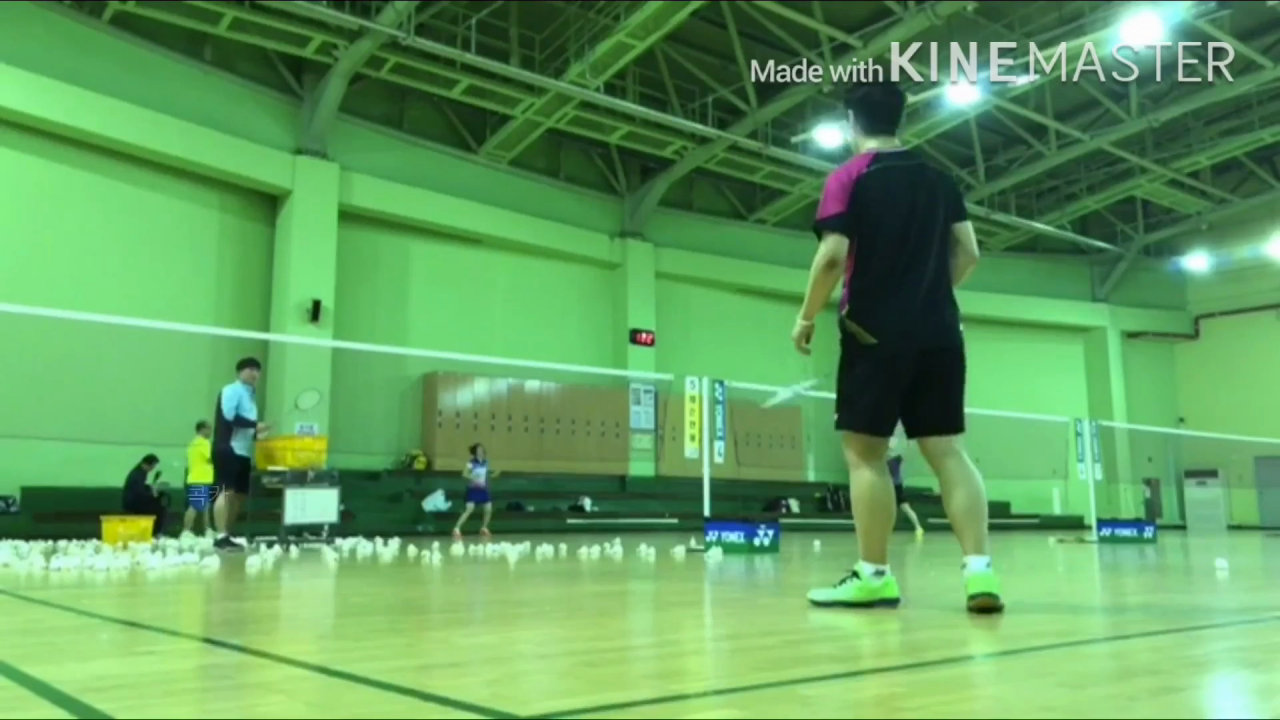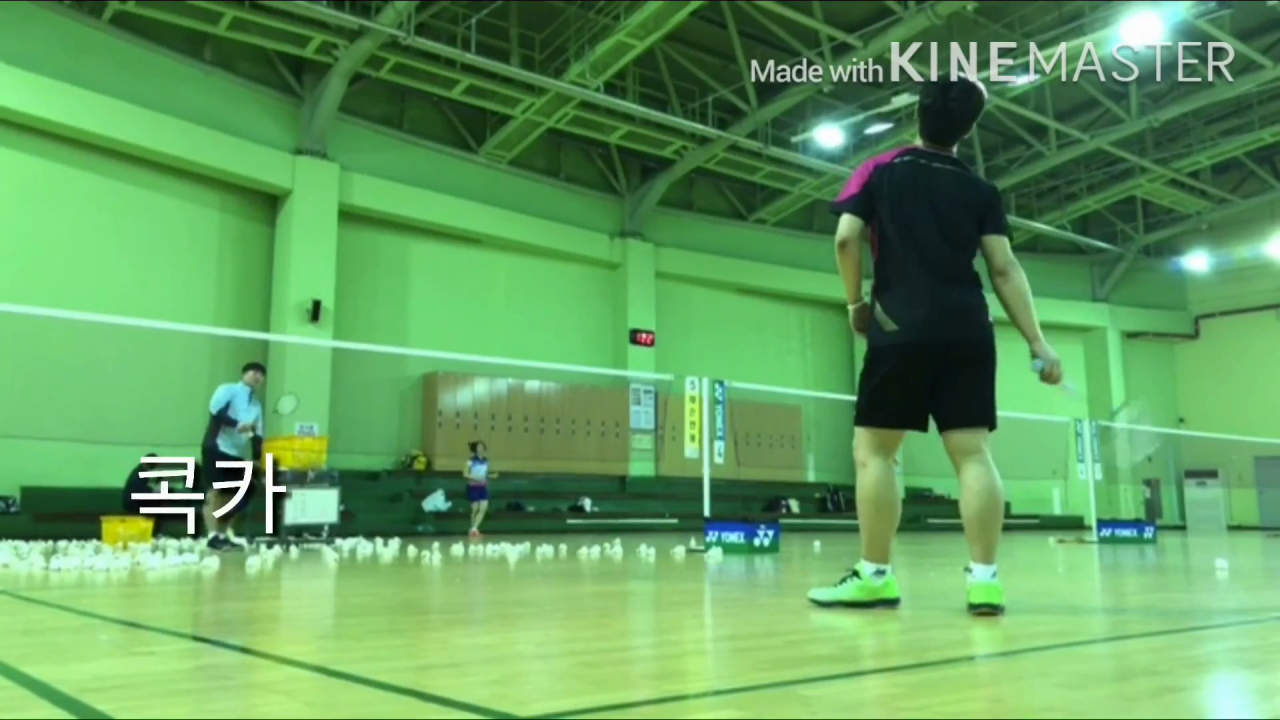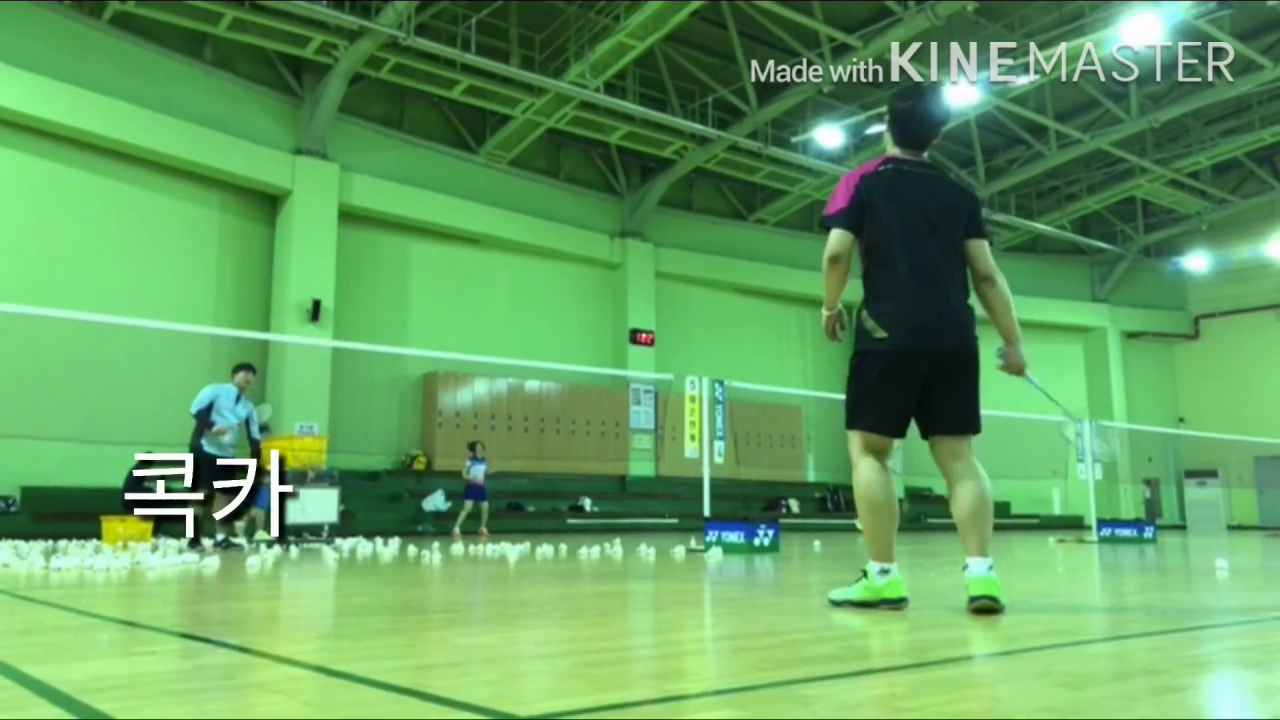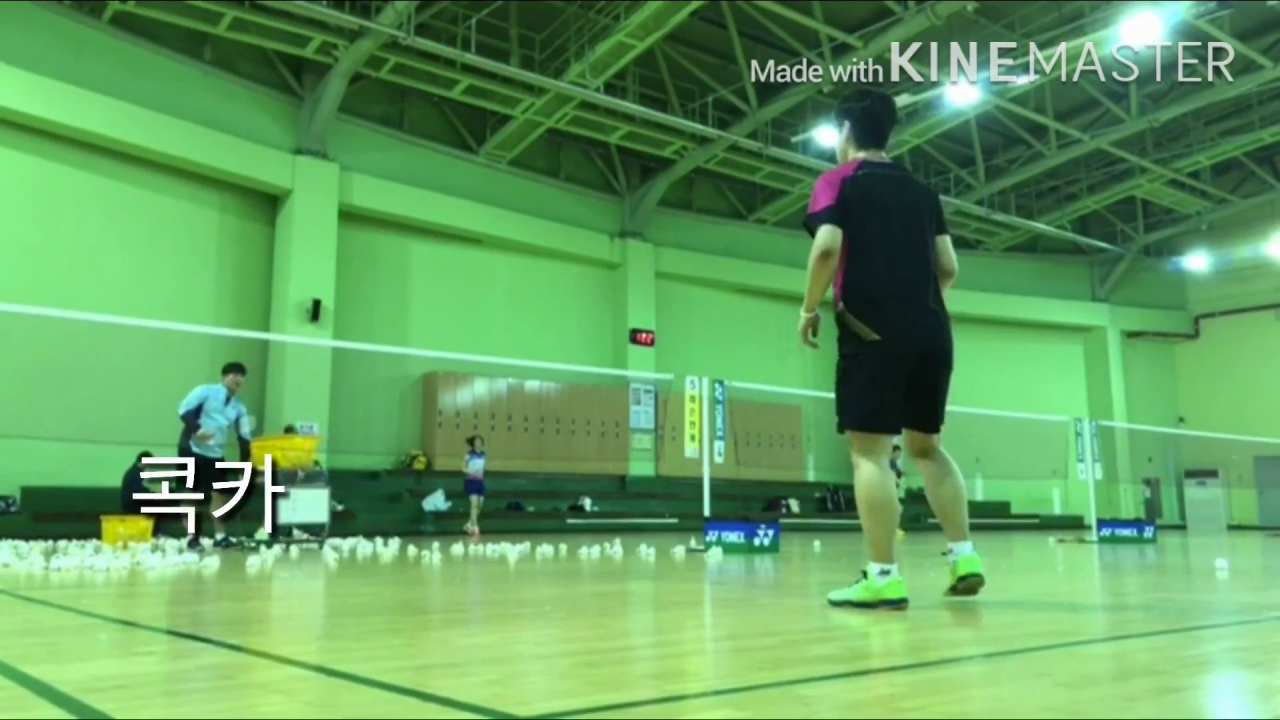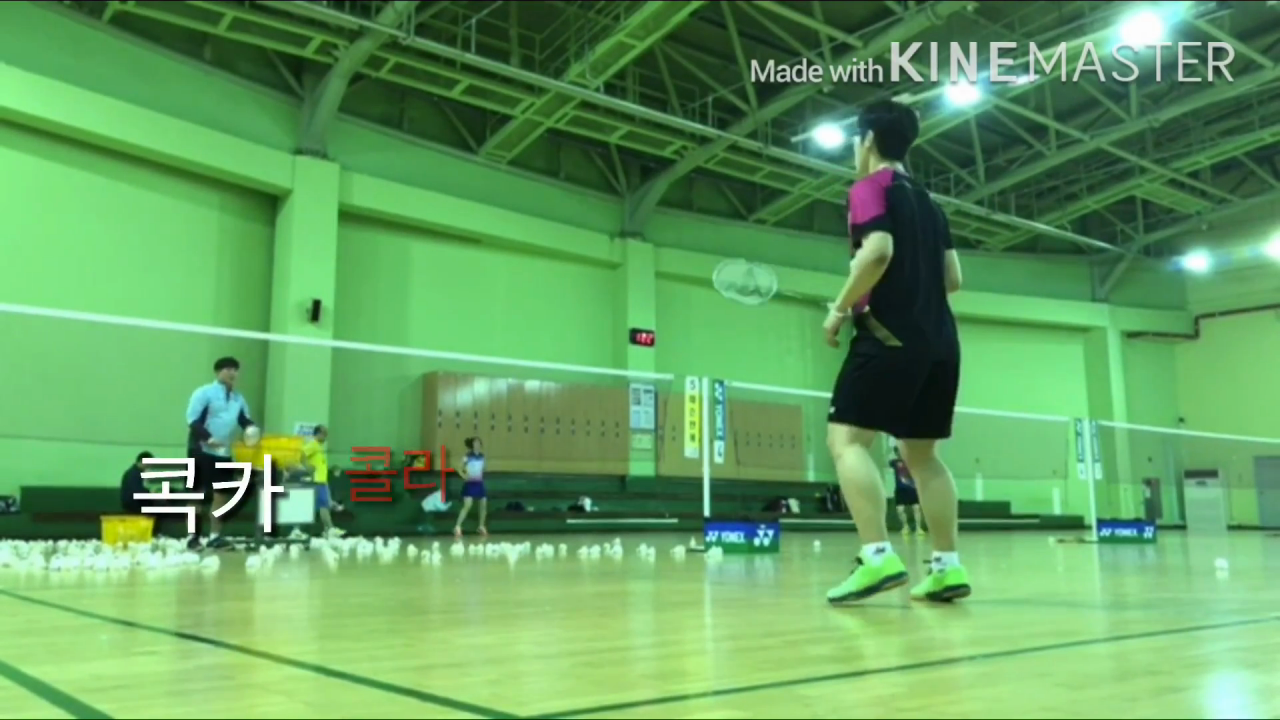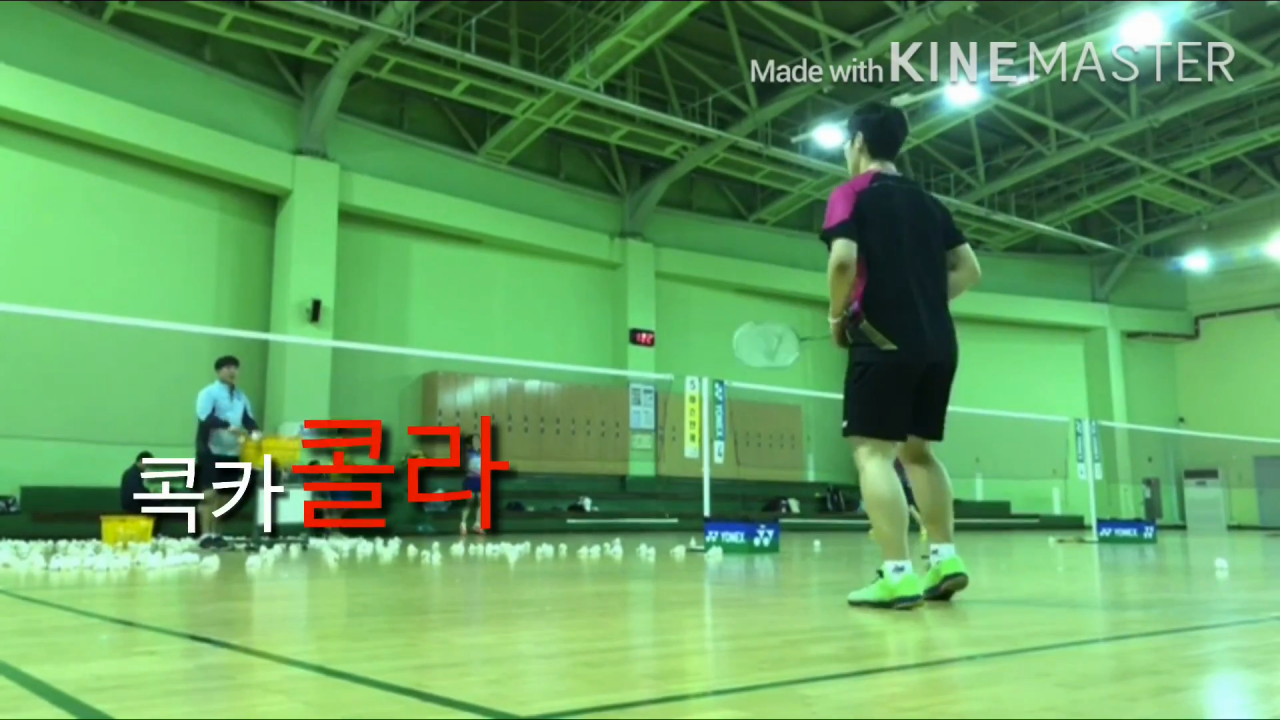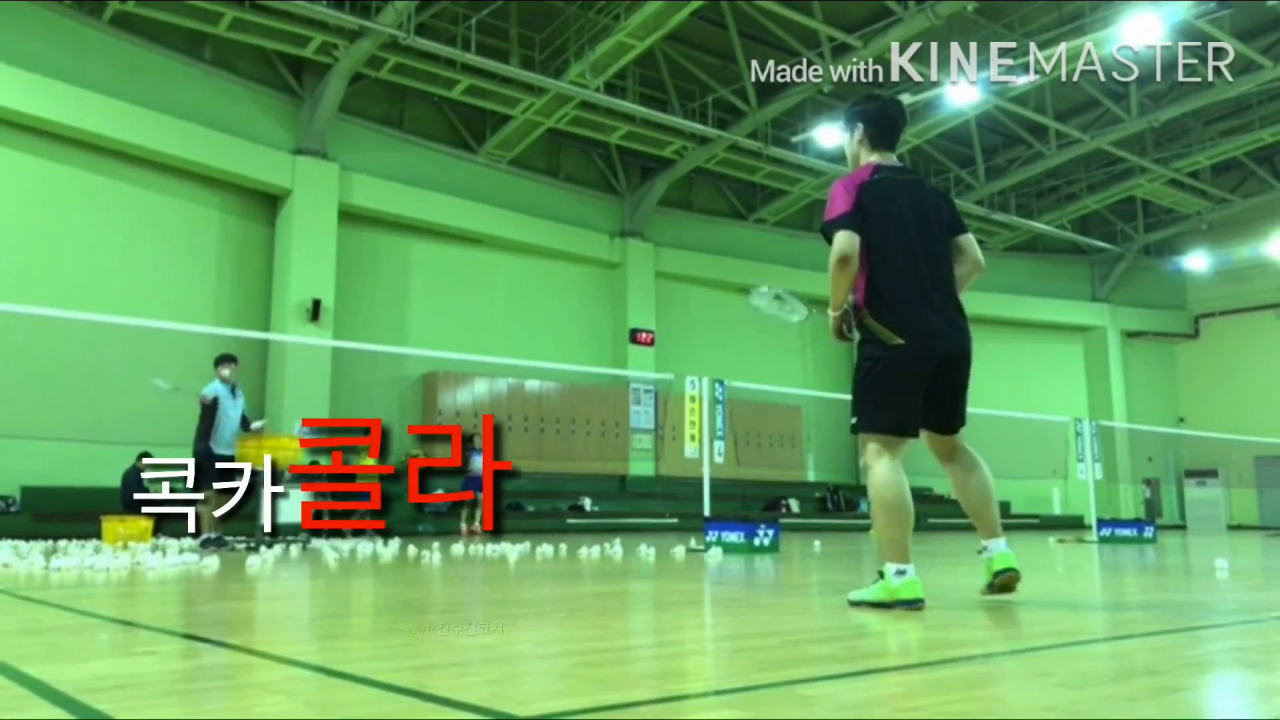
dt=0.4s
person 1, frame 1
left shoulder: (848, 177)
right shoulder: (940, 179)
left elbow: (833, 256)
right elbow: (968, 254)
left wrist: (806, 316)
left hip: (875, 335)
right hip: (940, 334)
left knee: (865, 453)
right knee: (948, 451)
left ankle: (874, 576)
right ankle: (979, 571)
person 1, frame 2
left shoulder: (878, 172)
right shoulder: (980, 191)
left elbow: (846, 238)
right elbow: (1004, 269)
left wrist: (856, 300)
right wrist: (1038, 344)
left hip: (900, 330)
right hip: (967, 333)
left knee: (873, 449)
right knee: (972, 452)
left ankle: (875, 575)
right ankle: (984, 578)
person 1, frame 3
left shoulder: (862, 182)
right shoulder: (959, 195)
left elbow: (836, 253)
right elbow: (986, 275)
left wrist: (830, 306)
right wrist: (1012, 341)
left hip: (887, 335)
right hip: (953, 338)
left knee: (868, 450)
right knee: (958, 456)
left ankle: (883, 576)
right ankle: (982, 572)
person 1, frame 4
left shoulder: (838, 182)
right shoulder: (922, 192)
left elbow: (827, 249)
right elbow: (947, 267)
left wrist: (810, 309)
left hip: (871, 333)
right hip: (931, 334)
left knee: (869, 451)
right knee: (925, 446)
left ankle: (883, 578)
right ankle: (964, 557)
person 1, frame 5
left shoulder: (871, 189)
right shoulder: (927, 202)
left elbow: (878, 253)
right elbow: (952, 278)
left wrist: (841, 308)
left hip: (889, 339)
right hip: (939, 342)
left knee: (847, 439)
right knee: (921, 454)
left ankle: (877, 557)
right ankle: (948, 567)
person 1, frame 6
left shoulder: (851, 194)
right shoulder: (927, 202)
left elbow: (843, 259)
right elbow: (968, 270)
left wrist: (838, 315)
left hip: (884, 342)
right hip: (938, 343)
left knee: (873, 454)
right knee: (917, 451)
left ankle: (898, 575)
right ankle: (945, 558)
person 1, frame 7
left shoulder: (852, 187)
right shoulder: (931, 193)
left elbow: (845, 252)
right elbow: (972, 261)
left wrist: (838, 308)
left hip: (892, 337)
right hip: (951, 336)
left knee: (881, 451)
right knee: (950, 445)
left ankle: (898, 578)
right ankle: (997, 552)
person 2, frame 1
left shoulder: (251, 397)
right shoulder: (230, 391)
right elbow: (229, 416)
left wrist: (256, 431)
right wrist: (255, 425)
left hip: (243, 452)
right hip: (226, 449)
left knee: (238, 494)
right knee: (226, 492)
left ankle: (225, 535)
right ankle: (220, 537)
person 2, frame 2
left shoulder: (256, 404)
right shoulder: (228, 390)
left elbow: (257, 434)
right elbow: (215, 409)
left wrist: (256, 459)
right wrist: (236, 424)
left hip: (237, 454)
right hip: (217, 448)
left knee: (230, 495)
right knee: (214, 491)
left ankle: (222, 535)
right ankle: (212, 536)
person 2, frame 3
left shoulder: (248, 406)
right shoulder: (215, 390)
left elbow: (254, 436)
right elbow: (196, 409)
left wrist: (257, 462)
right wrist: (211, 426)
left hip: (227, 454)
right hip: (204, 448)
left knee: (225, 494)
right knee: (200, 492)
left ankle: (221, 537)
right ankle: (194, 536)
person 2, frame 4
left shoulder: (239, 407)
right shoulder: (205, 391)
left elbow: (244, 436)
right elbow: (184, 410)
left wrist: (246, 463)
right wrist: (197, 429)
left hip: (216, 455)
right hip: (192, 450)
left knee: (219, 494)
left ankle: (220, 536)
right ankle: (192, 537)
person 2, frame 5
left shoulder: (238, 399)
right shoulder: (204, 393)
left elbow: (245, 420)
right elbow: (192, 419)
left wrist: (250, 428)
right wrist: (207, 438)
left hip: (224, 454)
right hip: (202, 451)
left knee: (221, 495)
right knee: (197, 493)
left ankle: (215, 536)
right ankle: (193, 537)
person 2, frame 6
left shoulder: (241, 397)
right shoulder: (209, 393)
left elbow: (248, 419)
right elbow: (205, 417)
left wrist: (254, 431)
right wrist: (228, 426)
left hip: (231, 453)
right hip: (210, 451)
left knee: (223, 495)
right knee: (209, 493)
left ankle: (215, 534)
right ankle: (205, 536)
person 2, frame 7
left shoulder: (238, 393)
right shoulder: (213, 390)
right elbow: (208, 399)
left wrist: (251, 425)
right wrist: (205, 400)
left hip: (228, 451)
right hip: (208, 449)
left knee: (222, 494)
right knee: (208, 493)
left ankle: (216, 534)
right ankle: (205, 536)
